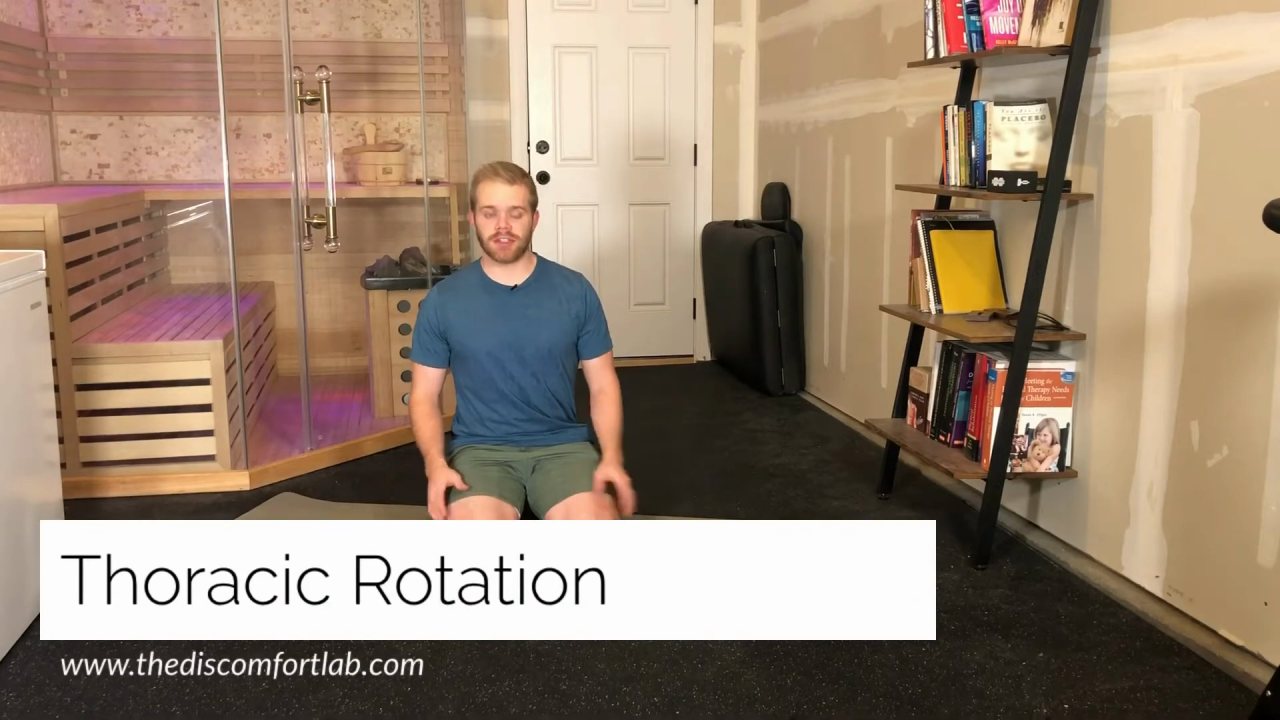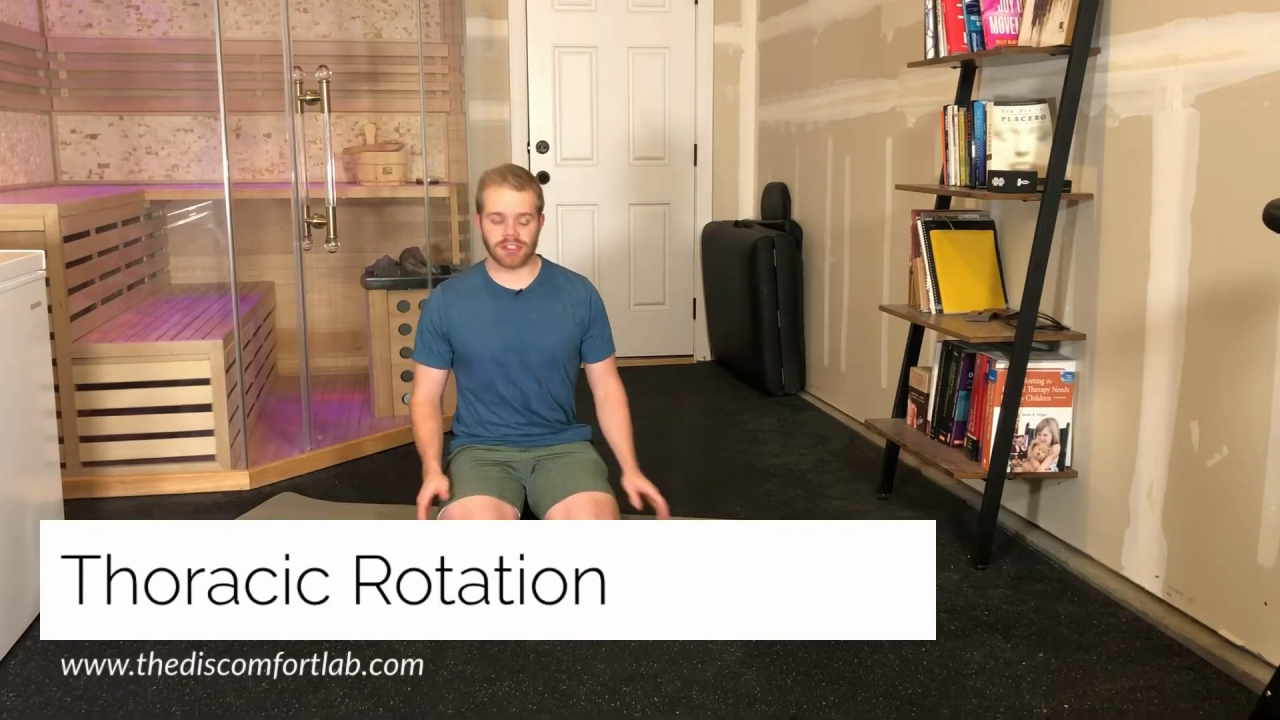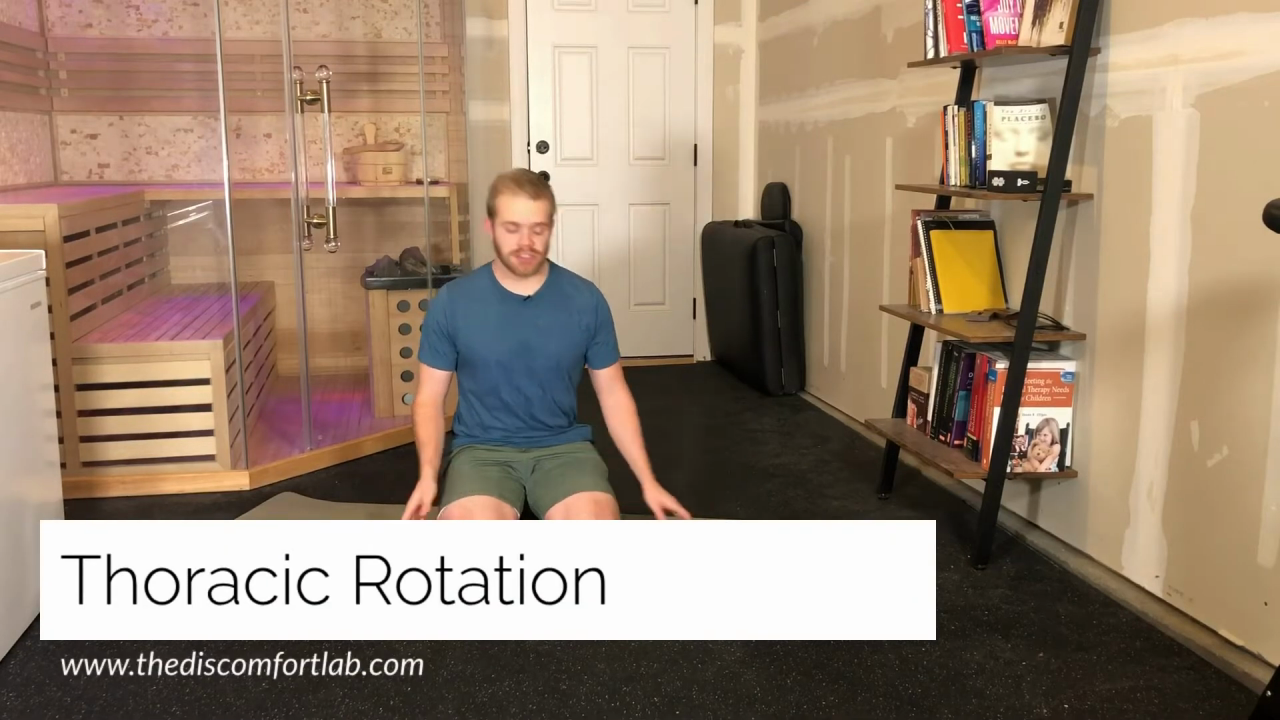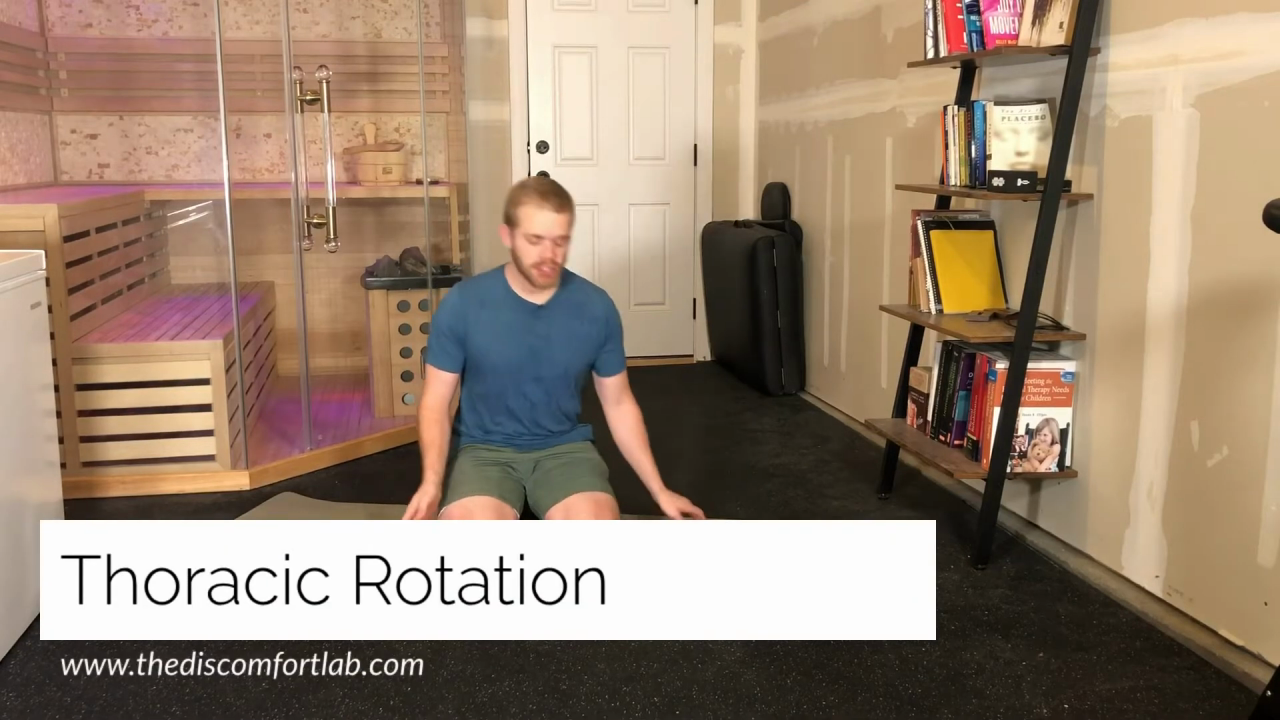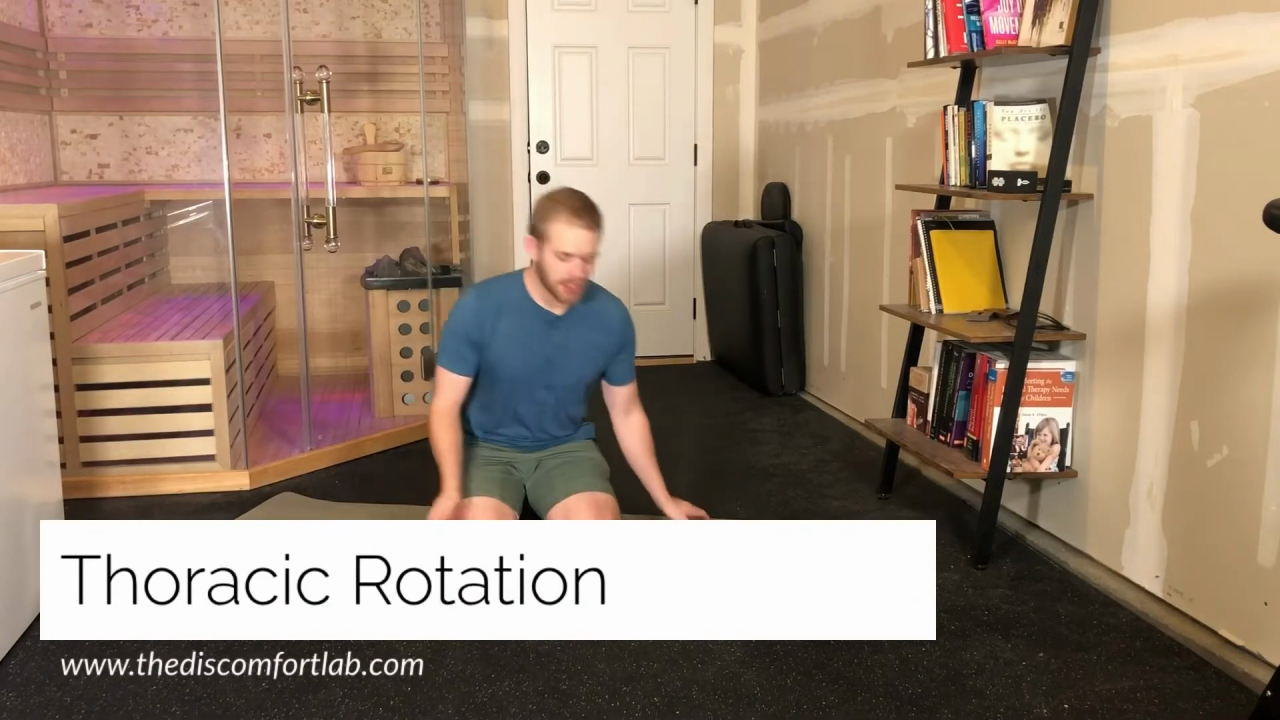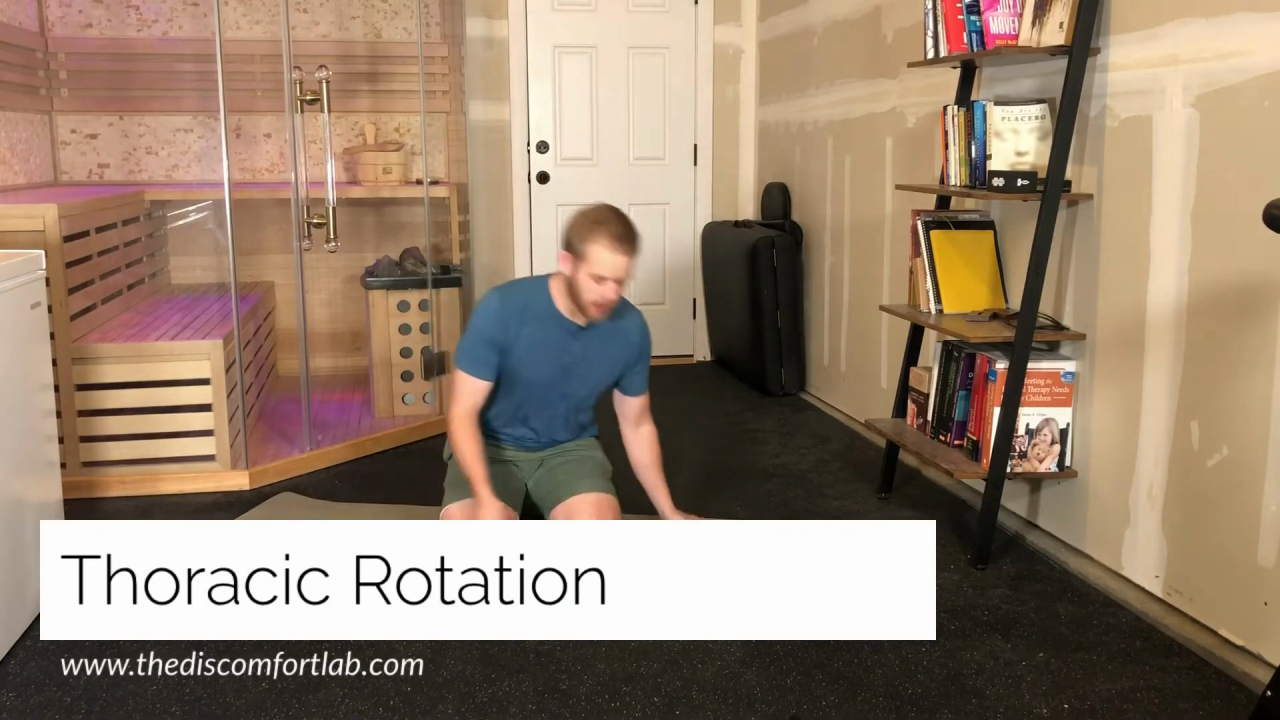
dt=0.1s
person 1, frame 1
left shoulder: (575, 290)
right shoulder: (443, 300)
left elbow: (603, 383)
right elbow: (425, 397)
left wrist: (611, 457)
right wrist: (437, 464)
left hip: (561, 445)
right hip: (481, 449)
person 1, frame 2
left shoulder: (579, 295)
right shoulder: (446, 301)
left elbow: (607, 388)
right elbow: (426, 396)
left wrist: (630, 469)
right wrist: (432, 469)
left hip: (562, 445)
right hip: (484, 449)
person 1, frame 3
left shoulder: (585, 300)
right shoulder: (452, 302)
left elbow: (614, 393)
right elbow: (430, 398)
left wrist: (649, 482)
right wrist: (428, 475)
left hip: (562, 447)
right hip: (482, 449)
person 1, frame 4
left shoulder: (596, 307)
right shoulder: (462, 304)
left elbow: (619, 403)
right elbow: (436, 402)
left wrist: (659, 490)
right wrist: (431, 480)
left hip: (564, 448)
right hip: (484, 448)
person 1, frame 5
left shoulder: (611, 317)
right shoulder: (479, 305)
left elbow: (626, 413)
right elbow: (445, 407)
left wrist: (665, 500)
right wrist: (451, 487)
left hip: (566, 448)
right hip: (487, 448)
person 1, frame 6
left shoulder: (631, 329)
right shoulder: (501, 309)
left elbow: (637, 425)
right elbow: (463, 413)
left wrist: (668, 512)
right wrist: (485, 499)
left hip: (569, 447)
right hip: (491, 446)
